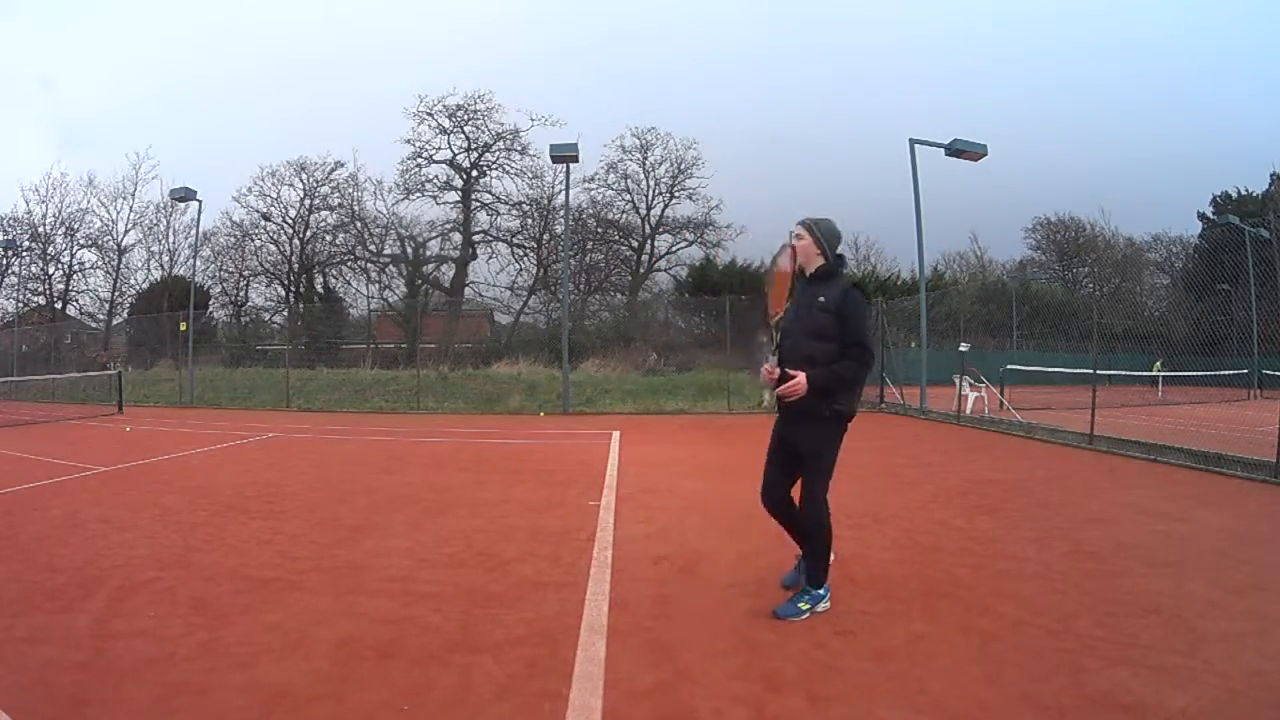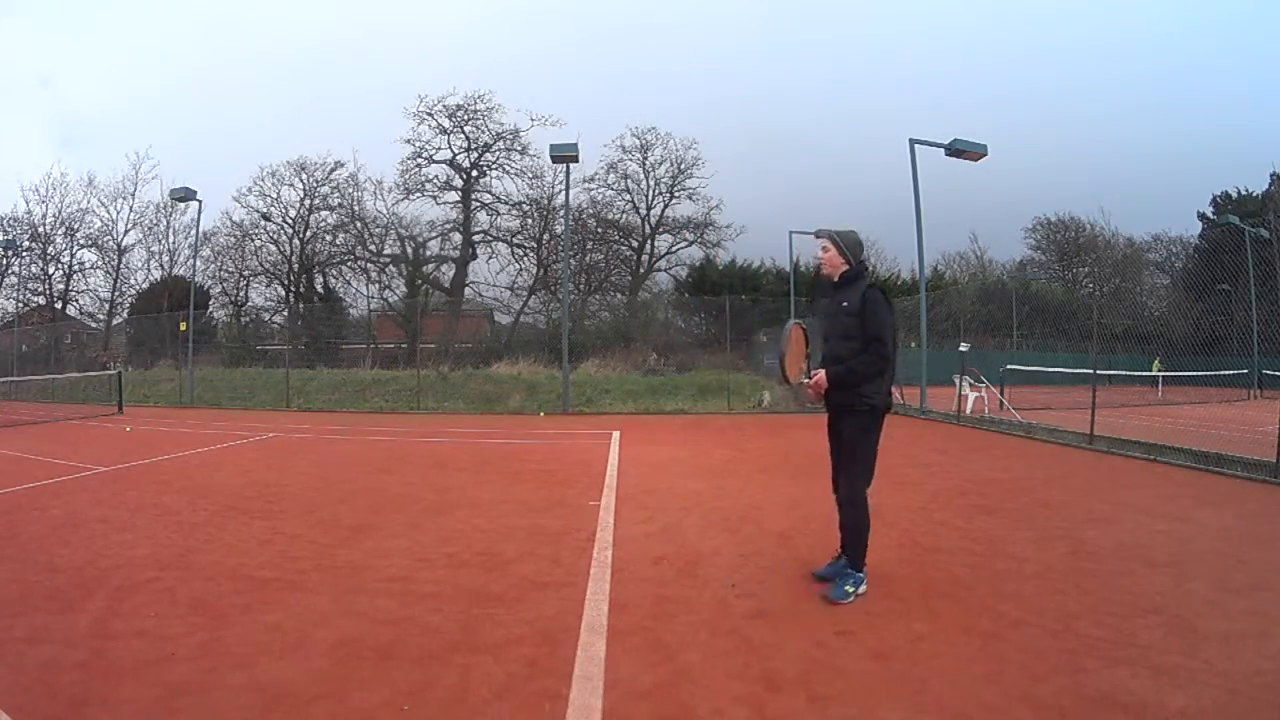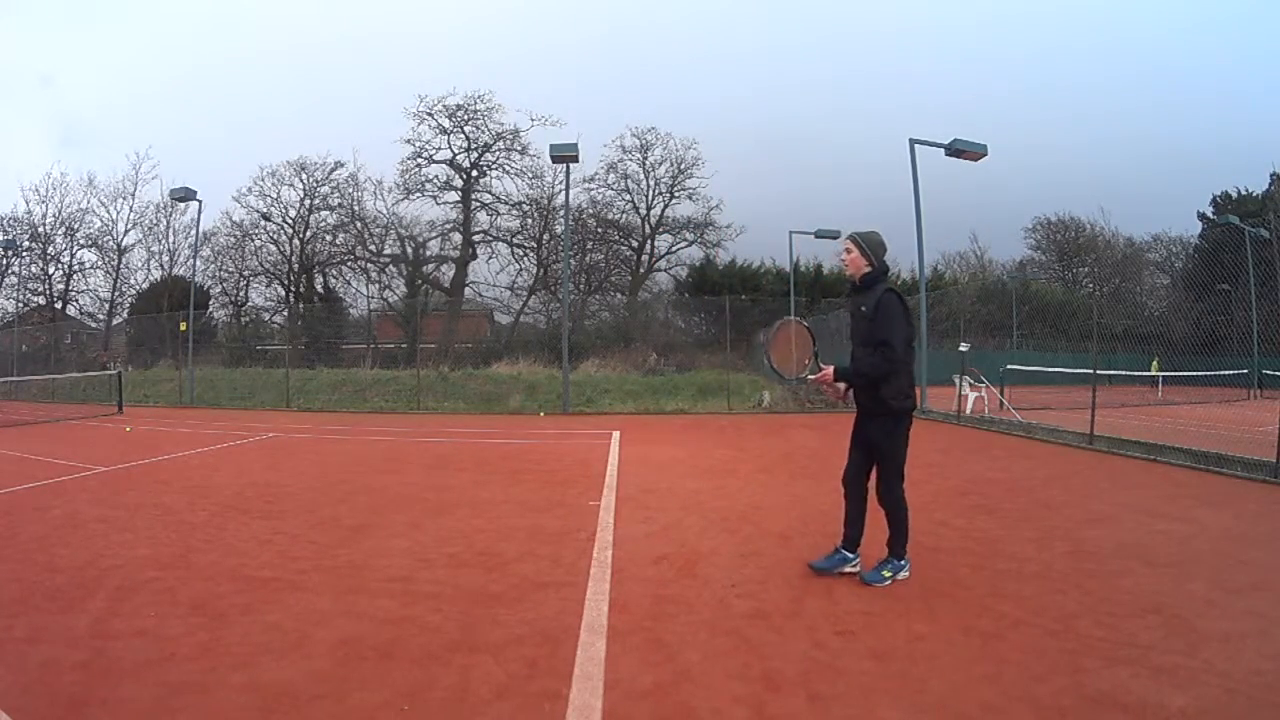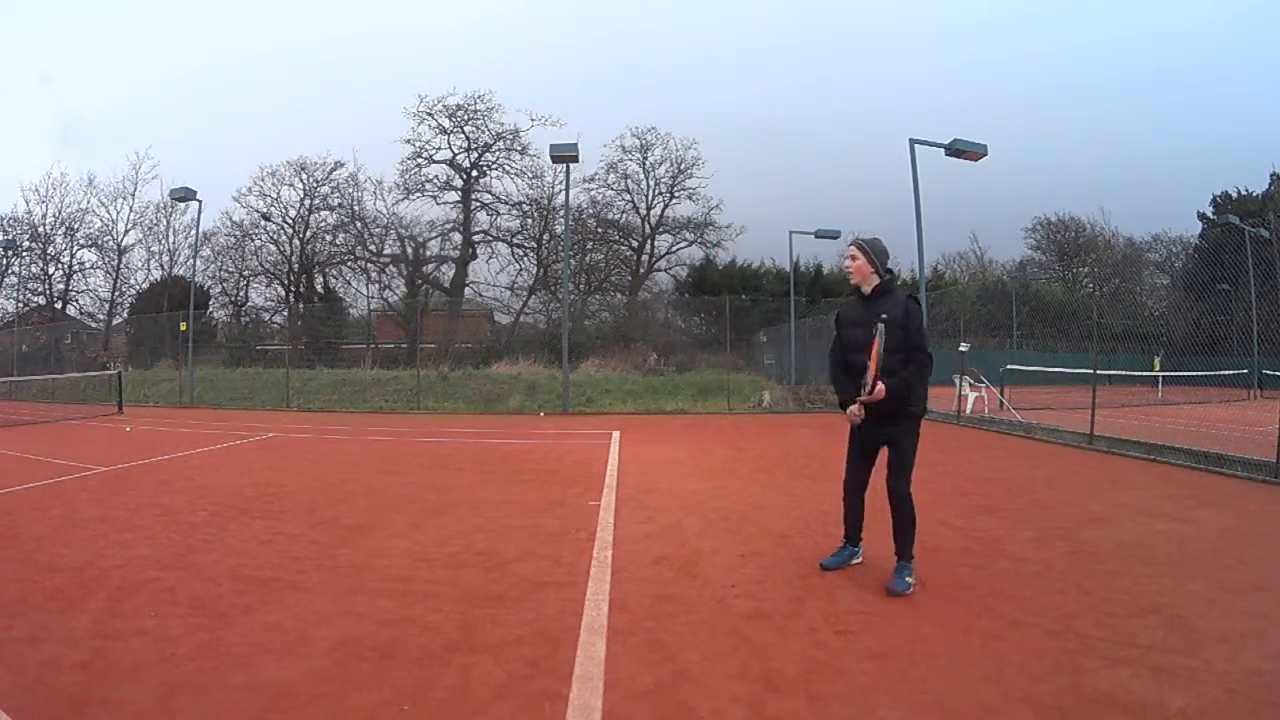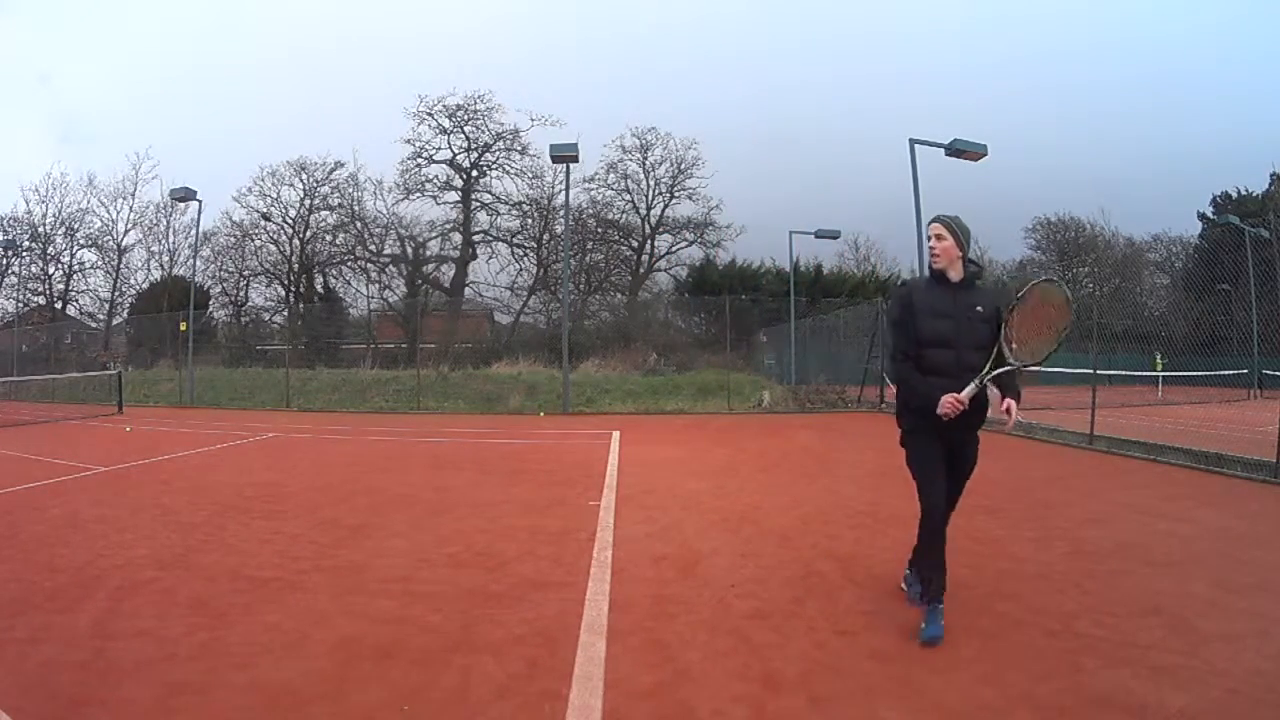
dt=0.5s
person 1, frame 1
left shoulder: (845, 294)
right shoulder: (797, 291)
left elbow: (861, 359)
left wrist: (814, 380)
right wrist: (775, 369)
left hip: (825, 415)
right hip: (790, 412)
left knee: (811, 500)
right knee: (772, 495)
left ankle: (816, 589)
right ankle: (811, 556)
person 1, frame 2
left shoulder: (869, 295)
right shoulder: (833, 298)
left elbow: (879, 355)
left wrist: (833, 376)
right wrist: (822, 377)
left hip: (864, 408)
right hip: (838, 406)
left knee: (852, 489)
right knee: (842, 487)
left ankle: (855, 572)
right ankle: (849, 557)
person 1, frame 3
left shoulder: (886, 299)
right shoulder: (861, 298)
left elbow: (888, 360)
left wrist: (842, 374)
right wrist: (846, 381)
left hip: (891, 409)
right hip: (868, 407)
left knee: (889, 486)
right knee: (853, 479)
left ankle: (898, 560)
right ankle: (848, 553)
person 1, frame 4
left shoulder: (904, 305)
right shoulder: (848, 311)
left elbow: (922, 362)
right elbow: (838, 362)
left wrist: (890, 388)
right wrist: (847, 400)
left hip: (902, 414)
right hip: (865, 414)
left knee: (898, 488)
right knee: (853, 484)
left ankle: (905, 564)
right ankle: (852, 546)
person 1, frame 5
left shoulder: (985, 299)
right shoulder: (911, 294)
left elbow: (997, 357)
right elbow: (900, 361)
left wrist: (1008, 393)
right wrist: (933, 398)
left hip: (966, 423)
right hip: (923, 421)
left knee: (941, 506)
right knee: (935, 508)
left ankle: (915, 570)
right ankle: (933, 606)
